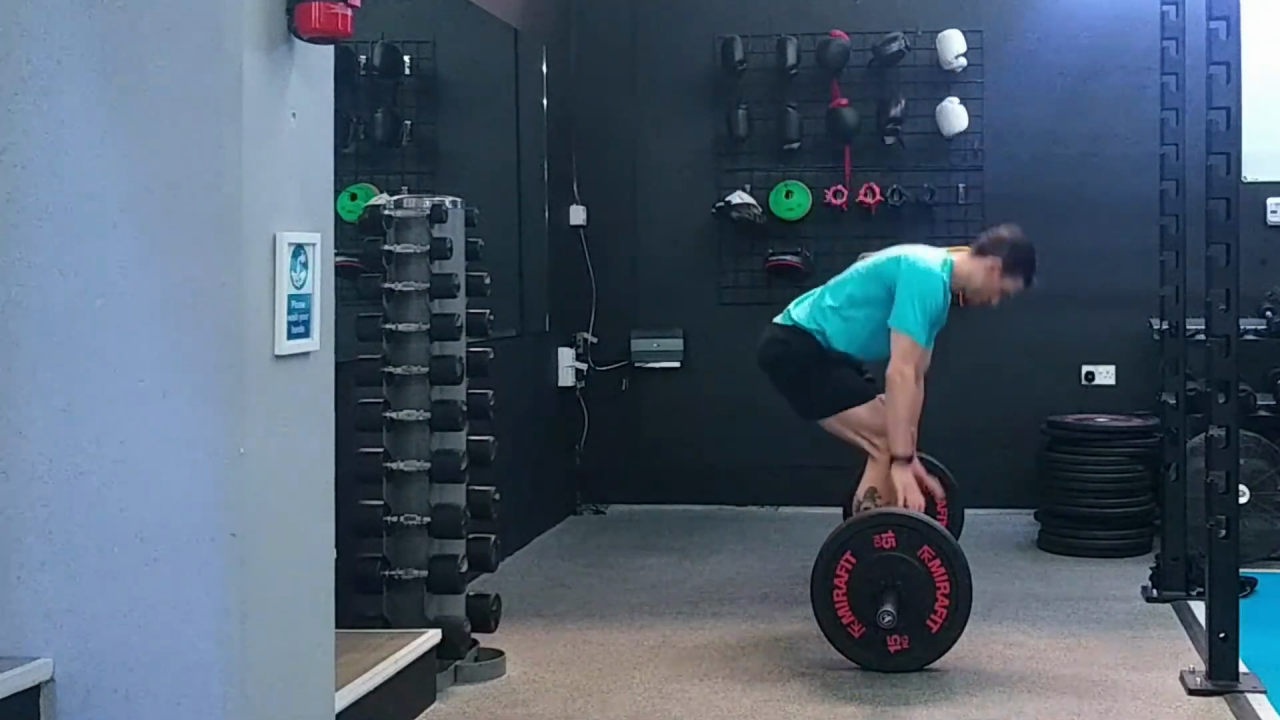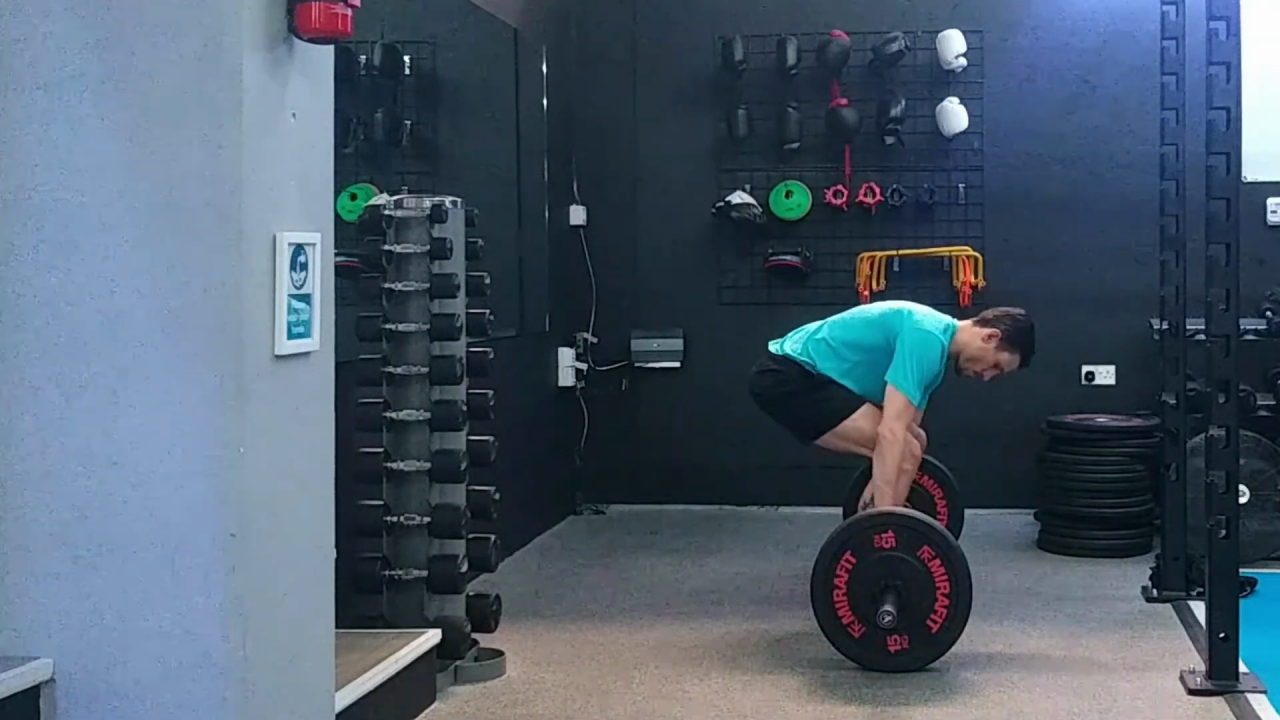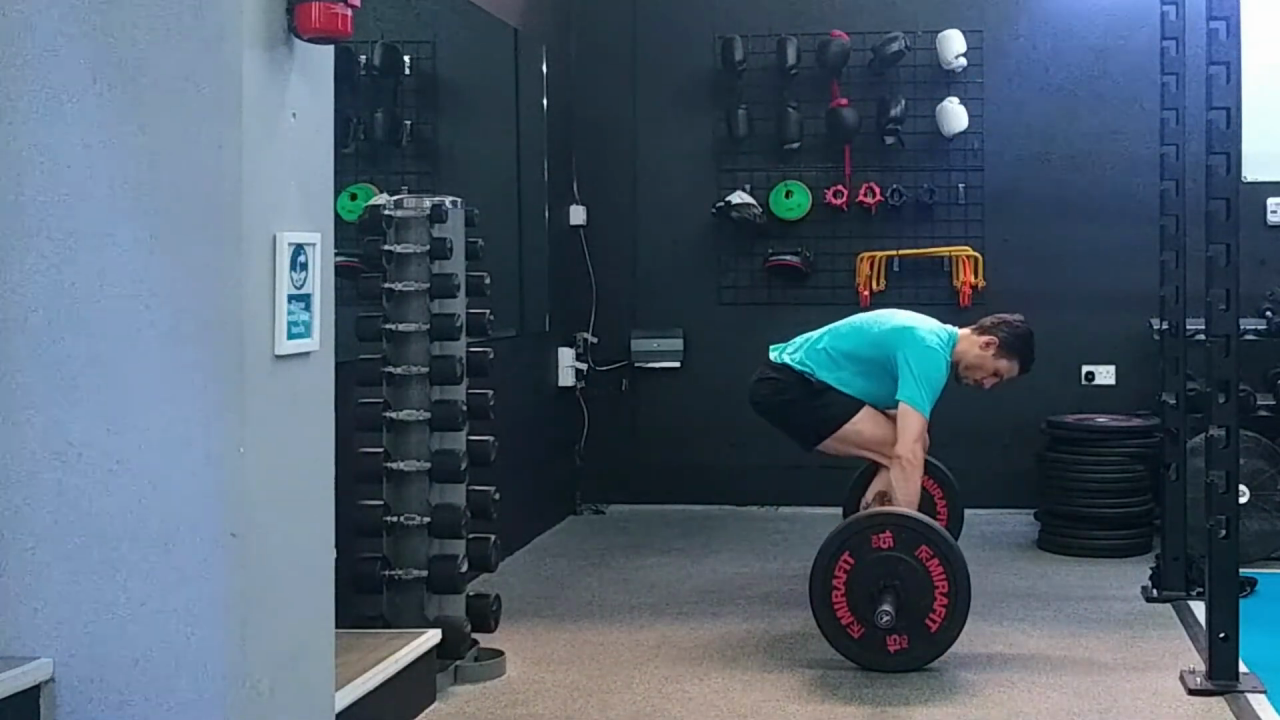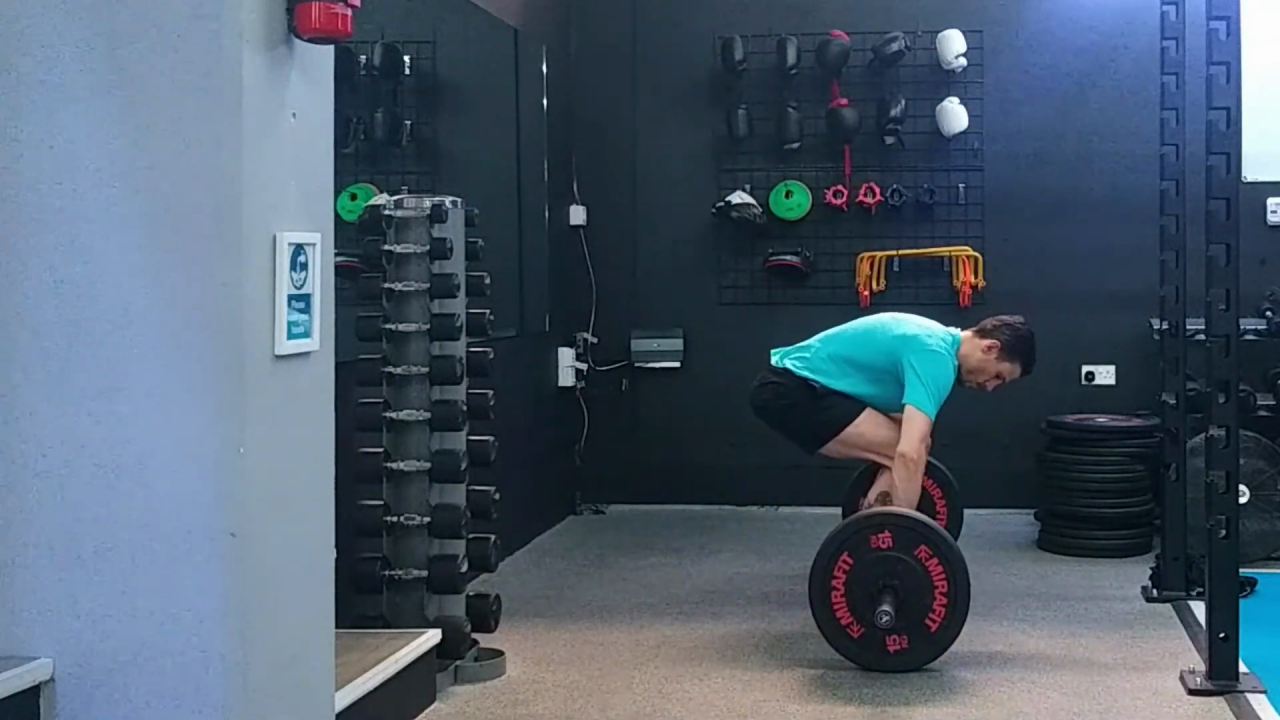
dt=0.4s
person 1, frame 1
left shoulder: (933, 274)
right shoulder: (927, 277)
left elbow: (914, 378)
right elbow: (900, 373)
left wrist: (908, 458)
right wrist: (902, 460)
left hip: (816, 348)
right hip: (798, 346)
left knee: (893, 449)
right knee: (887, 448)
person 1, frame 2
left shoulder: (934, 342)
right shoulder: (927, 339)
left elbow: (901, 432)
right elbow: (889, 432)
left hip: (801, 375)
right hip: (786, 376)
left knee: (912, 444)
right knee: (902, 453)
person 1, frame 3
left shoulder: (934, 340)
right shoulder: (930, 353)
left elbow: (906, 445)
right elbow: (905, 454)
left hip: (796, 379)
right hip: (786, 383)
left knee: (914, 443)
right knee: (910, 447)
person 1, frame 4
left shoulder: (936, 341)
right shoulder: (936, 358)
left elbow: (907, 444)
right elbow: (909, 454)
left hip: (797, 383)
right hip: (787, 389)
left knee: (906, 444)
right knee: (908, 449)
